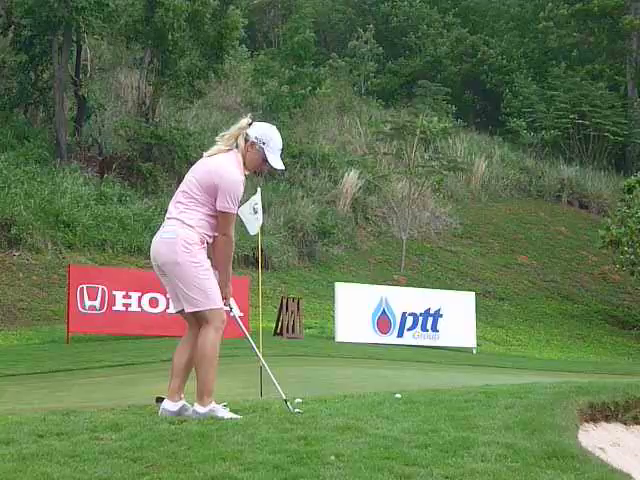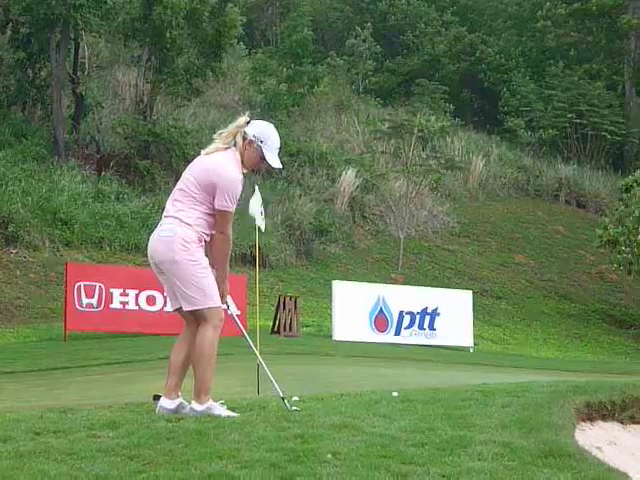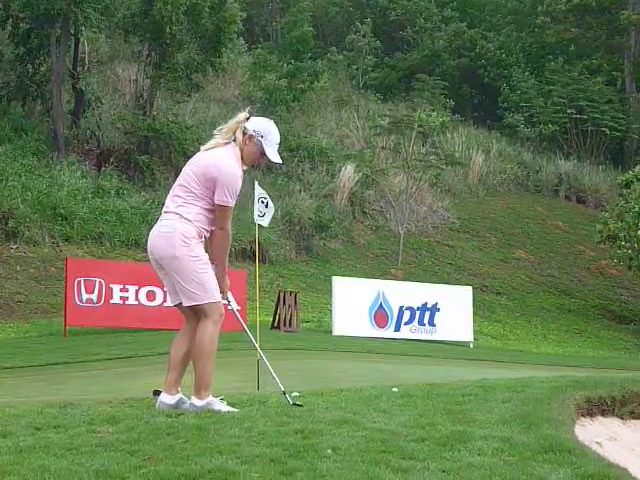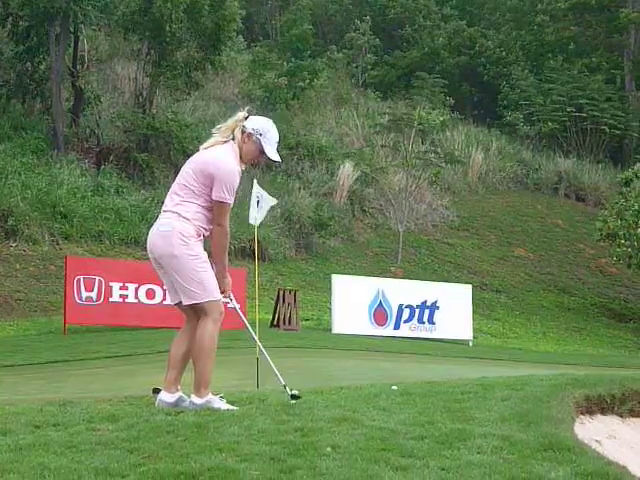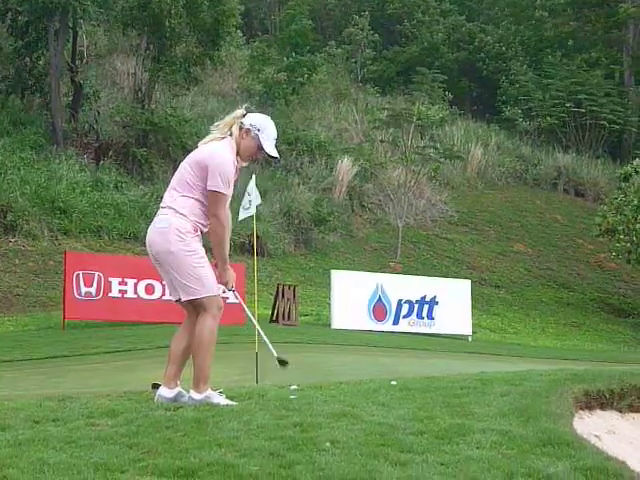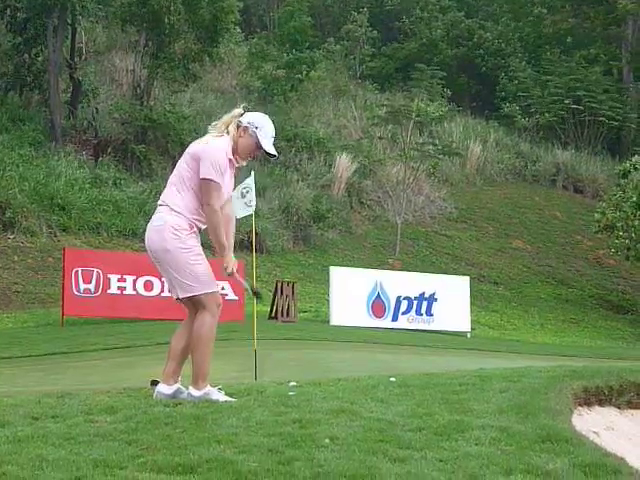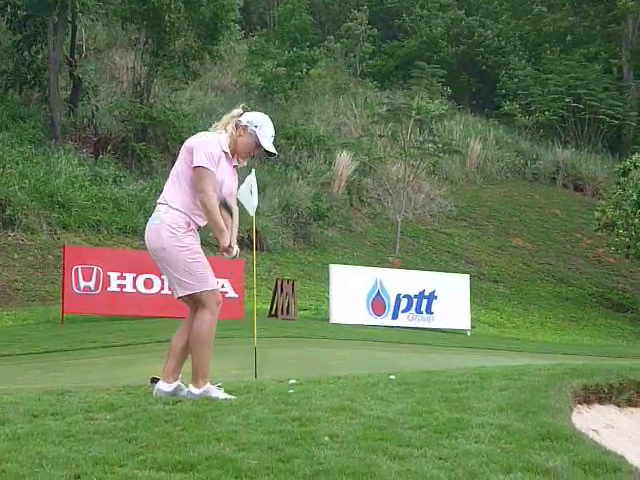
dt=0.1s
person 1, frame 1
left shoulder: (219, 161)
right shoulder: (232, 176)
right elbow: (225, 234)
left wrist: (215, 272)
right wrist: (225, 281)
left hip: (165, 244)
right hip: (182, 245)
left knee: (198, 325)
right knee: (214, 321)
left ankle: (173, 401)
right ankle: (205, 404)
person 1, frame 2
left shoulder: (217, 159)
right shoulder: (230, 174)
right elbow: (223, 233)
left wrist: (213, 270)
right wrist: (222, 279)
left hip: (162, 242)
right hip: (180, 243)
left knee: (195, 323)
right knee: (212, 319)
left ankle: (170, 398)
right ankle: (202, 402)
person 1, frame 3
left shoulder: (216, 155)
right shoulder: (230, 169)
right elbow: (222, 228)
left wrist: (214, 267)
right wrist: (222, 274)
left hip: (161, 238)
right hip: (179, 239)
left knee: (194, 319)
right knee: (212, 315)
left ankle: (170, 394)
right ankle: (202, 397)
person 1, frame 4
left shoulder: (217, 154)
right shoulder: (228, 166)
left elbow: (211, 221)
right elbow: (220, 225)
left wrist: (214, 266)
right wrist: (222, 272)
left hip: (161, 237)
right hip: (178, 238)
left knee: (195, 318)
right knee: (212, 313)
left ankle: (170, 392)
right ankle: (202, 395)
person 1, frame 5
left shoulder: (225, 159)
right shoulder: (221, 156)
left elbow: (222, 215)
right elbow: (216, 216)
left wrist: (224, 261)
right wrist: (224, 267)
left hip: (164, 234)
right hip: (177, 234)
left knee: (196, 313)
right knee: (212, 308)
left ankle: (169, 388)
right ankle: (201, 391)
person 1, frame 6
left shoulder: (226, 159)
right shoulder: (215, 149)
left elbow: (226, 211)
right elbow: (210, 206)
left wrist: (229, 252)
right wrist: (223, 254)
left hip: (163, 233)
right hip: (174, 231)
left knee: (197, 310)
right knee: (211, 305)
left ankle: (168, 384)
right ankle: (200, 387)
person 1, frame 7
left shoulder: (231, 166)
right shoulder: (207, 143)
left elbow: (230, 207)
right elbow: (203, 192)
left wrist: (232, 237)
right wrist: (221, 234)
left hip: (173, 232)
right hip: (172, 228)
left knee: (199, 308)
right knee: (211, 302)
left ankle: (168, 382)
right ankle: (199, 385)
